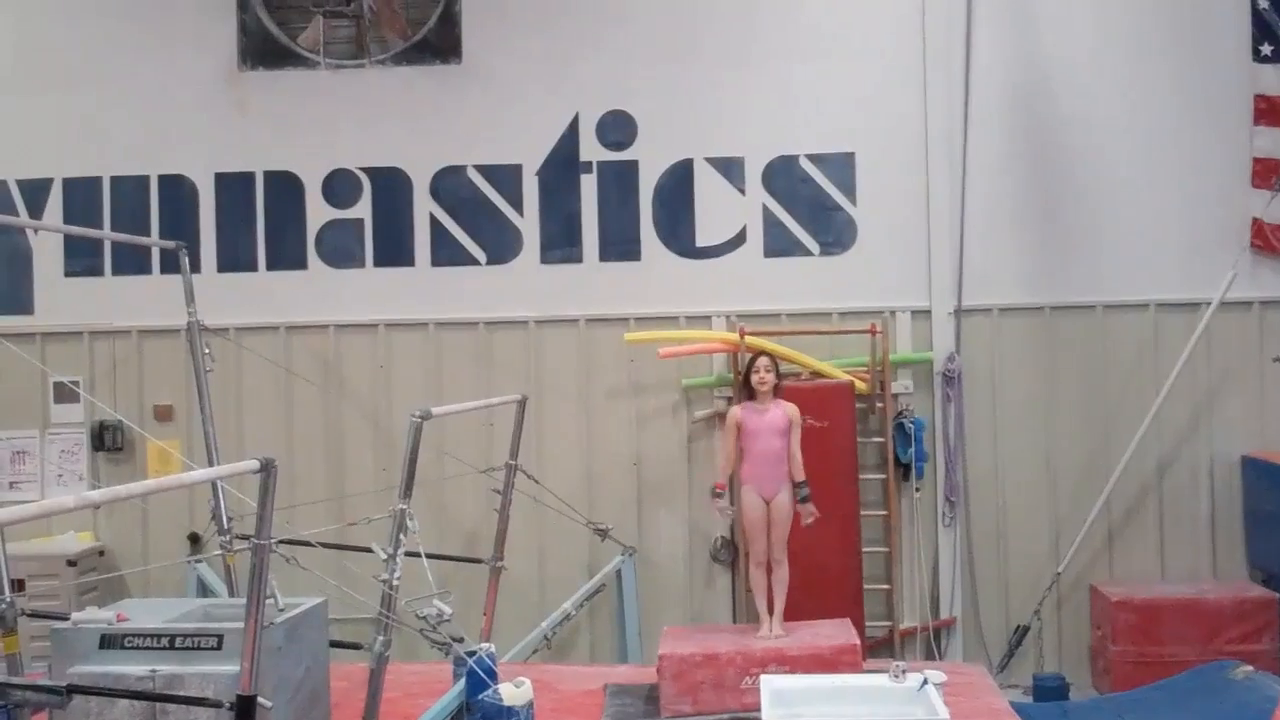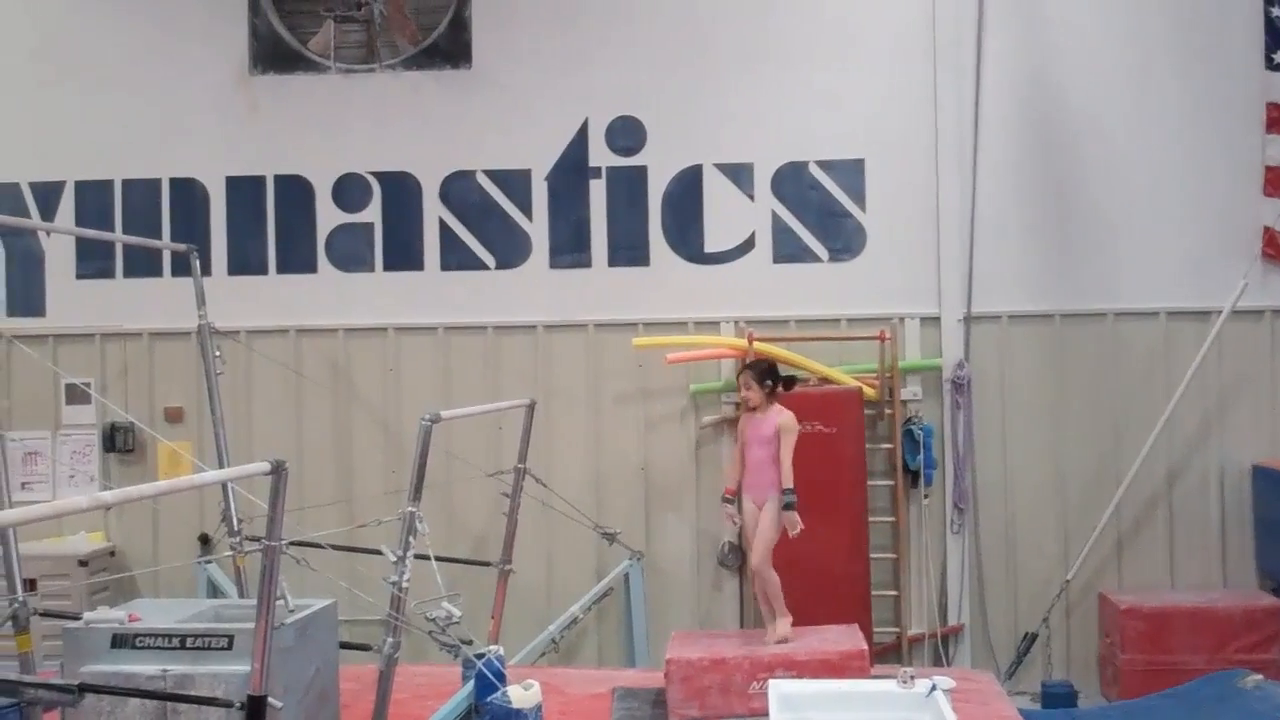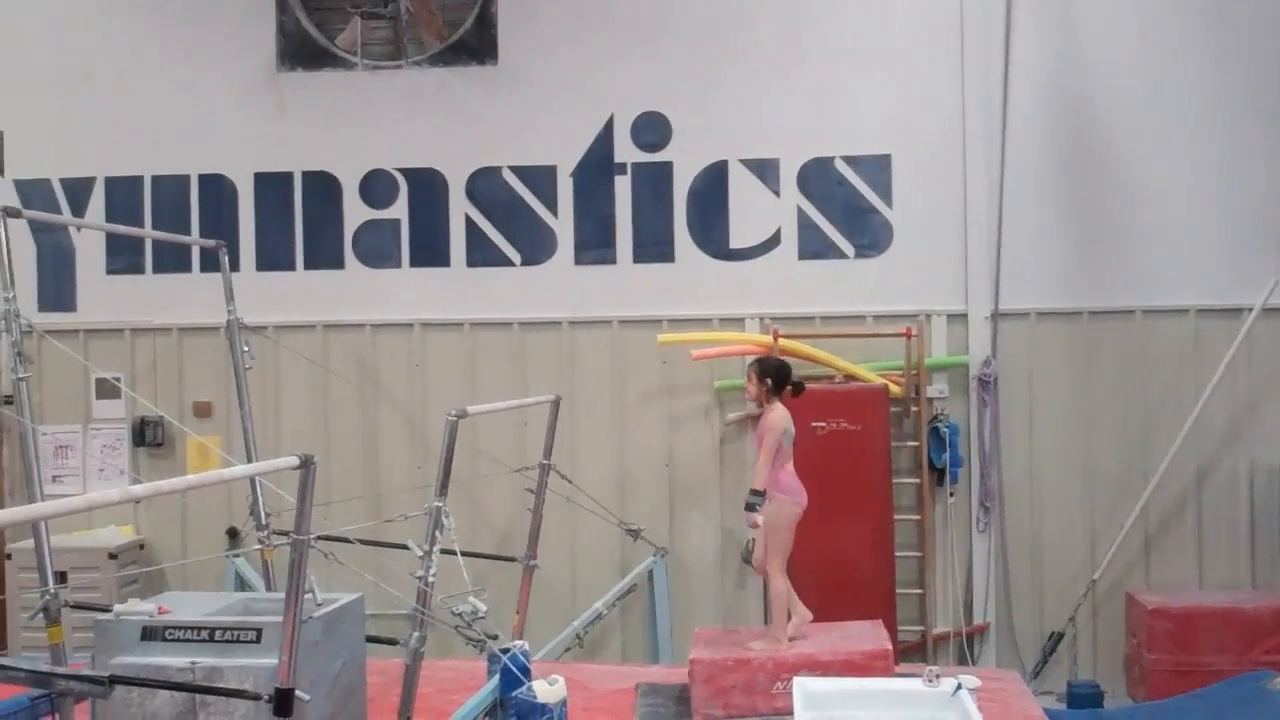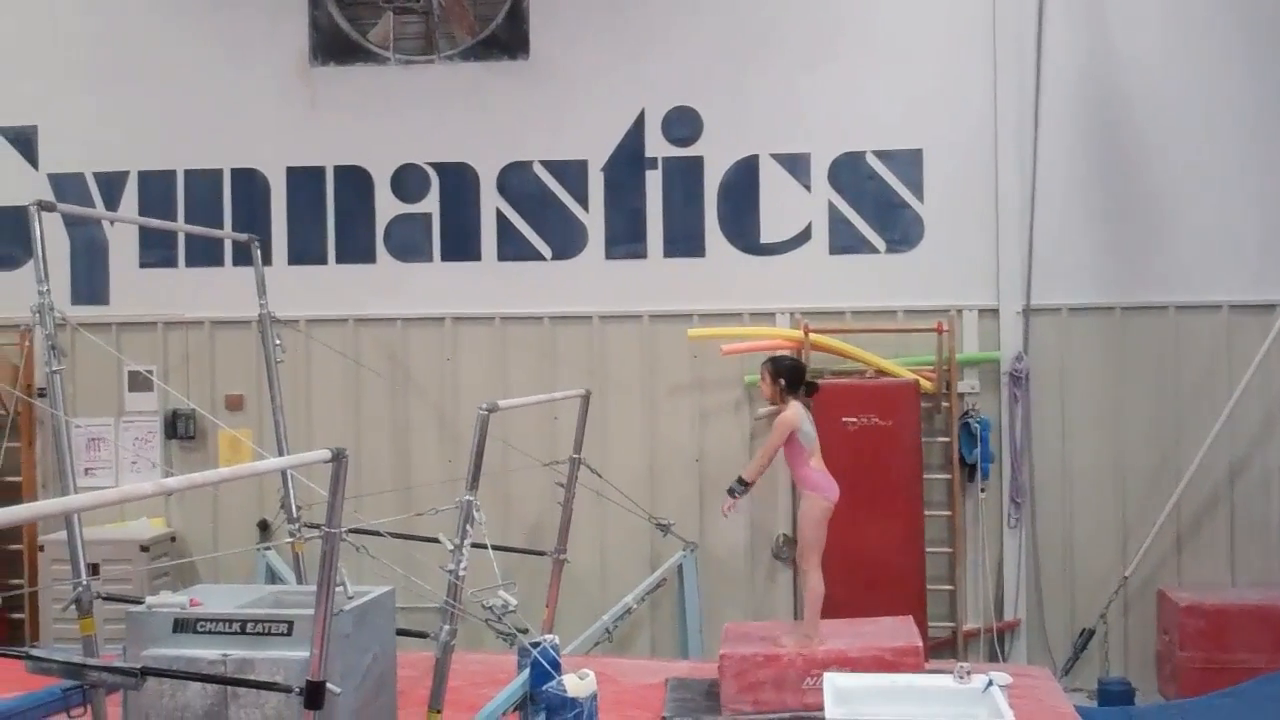
dt=0.5s
person 1, frame 1
left shoulder: (789, 410)
right shoulder: (738, 413)
left elbow: (795, 455)
right elbow: (729, 456)
left wrist: (804, 496)
right wrist: (719, 492)
left hip: (782, 487)
right hip: (751, 488)
left knee: (778, 555)
right knee: (757, 557)
left ankle: (778, 618)
right ankle: (764, 620)
person 1, frame 2
left shoulder: (784, 418)
right shoulder: (745, 420)
left elbow: (785, 464)
left wrist: (789, 506)
right wrist: (729, 498)
left hip: (774, 496)
right hip: (750, 496)
left knee: (758, 562)
right knee: (759, 564)
left ankle: (783, 616)
right ankle: (771, 622)
person 1, frame 3
left shoulder: (775, 417)
right shoulder: (770, 414)
left elbow: (765, 464)
left wrist: (752, 504)
right wrist: (758, 503)
left hip: (785, 495)
right hip: (778, 495)
left knee: (774, 567)
right knee: (761, 562)
left ankle: (776, 636)
right ankle: (798, 614)
person 1, frame 4
left shoulder: (788, 417)
right shoulder: (794, 411)
left elbow: (762, 459)
right elbow: (767, 458)
left wrist: (734, 492)
right wrist: (741, 490)
left hip: (816, 492)
right hip: (816, 490)
left knee: (810, 564)
right knee: (805, 562)
left ankle: (808, 634)
right ankle: (808, 629)
